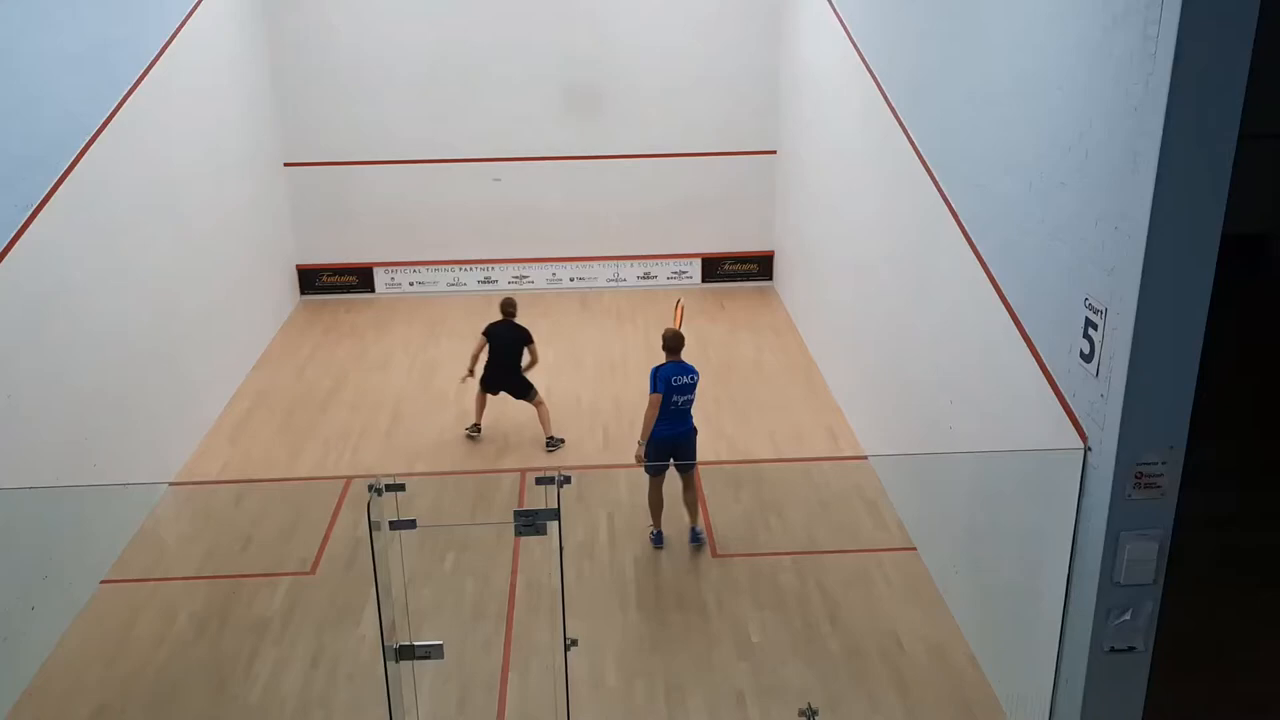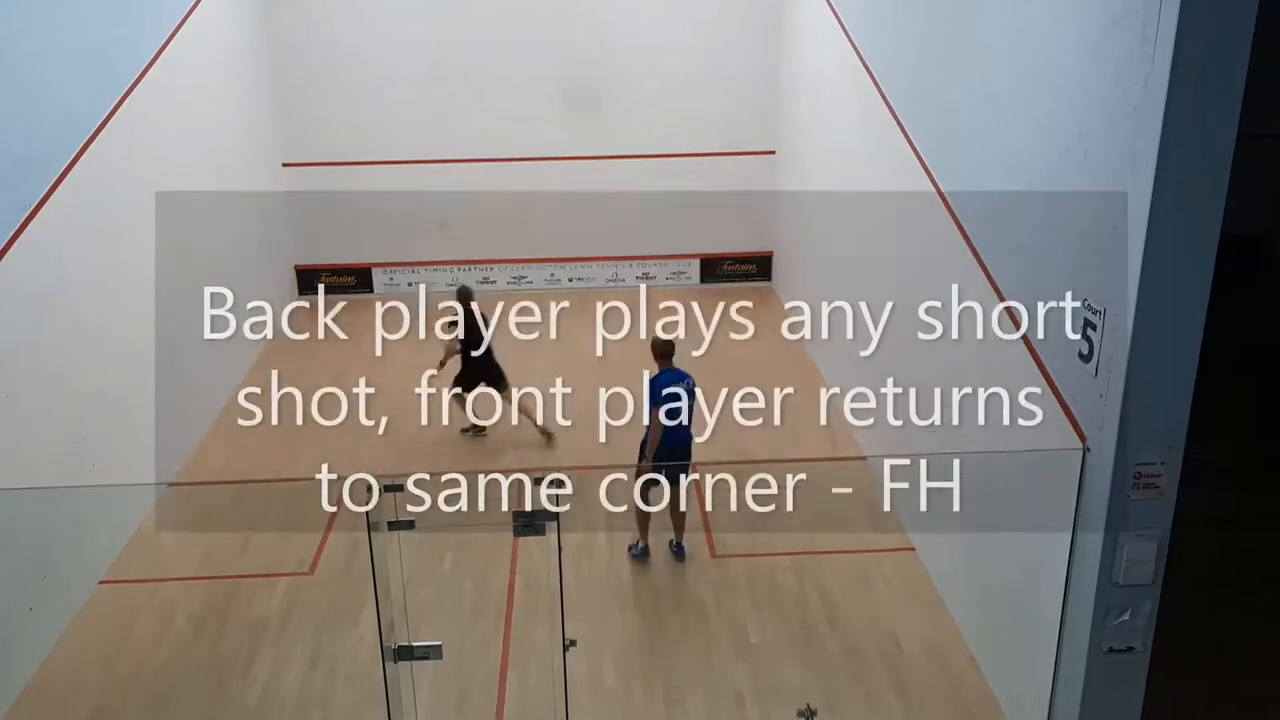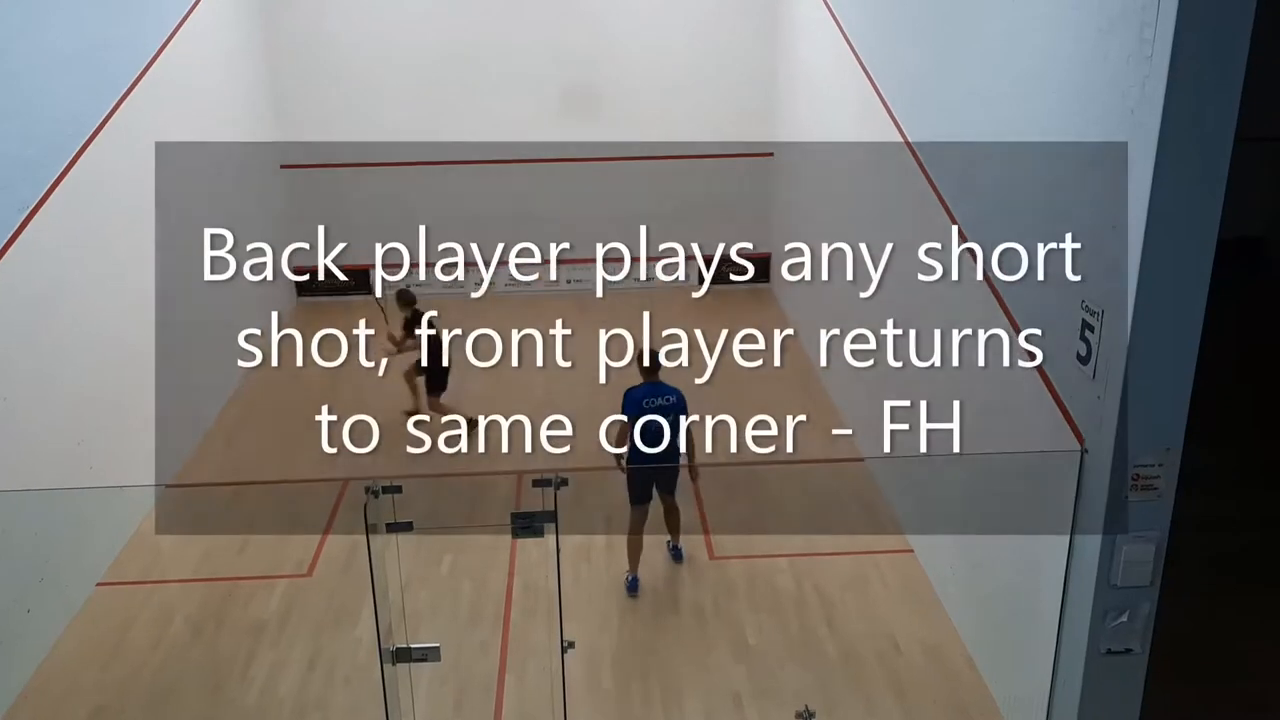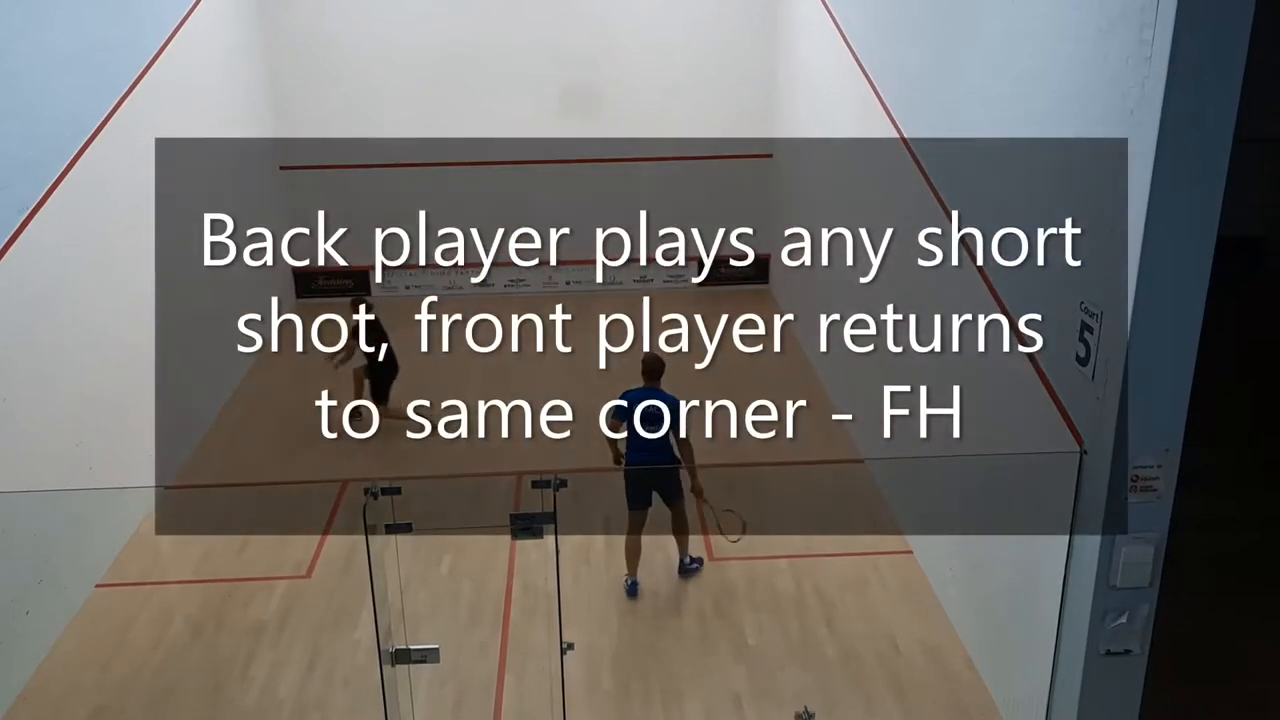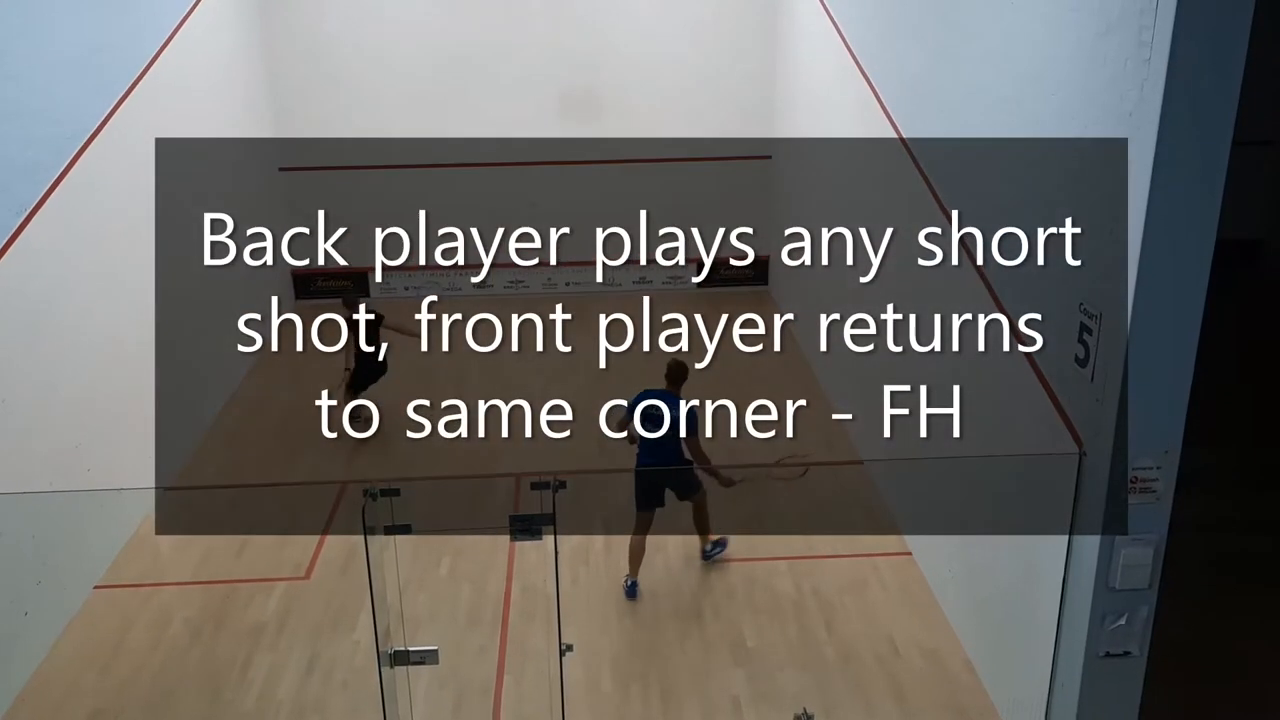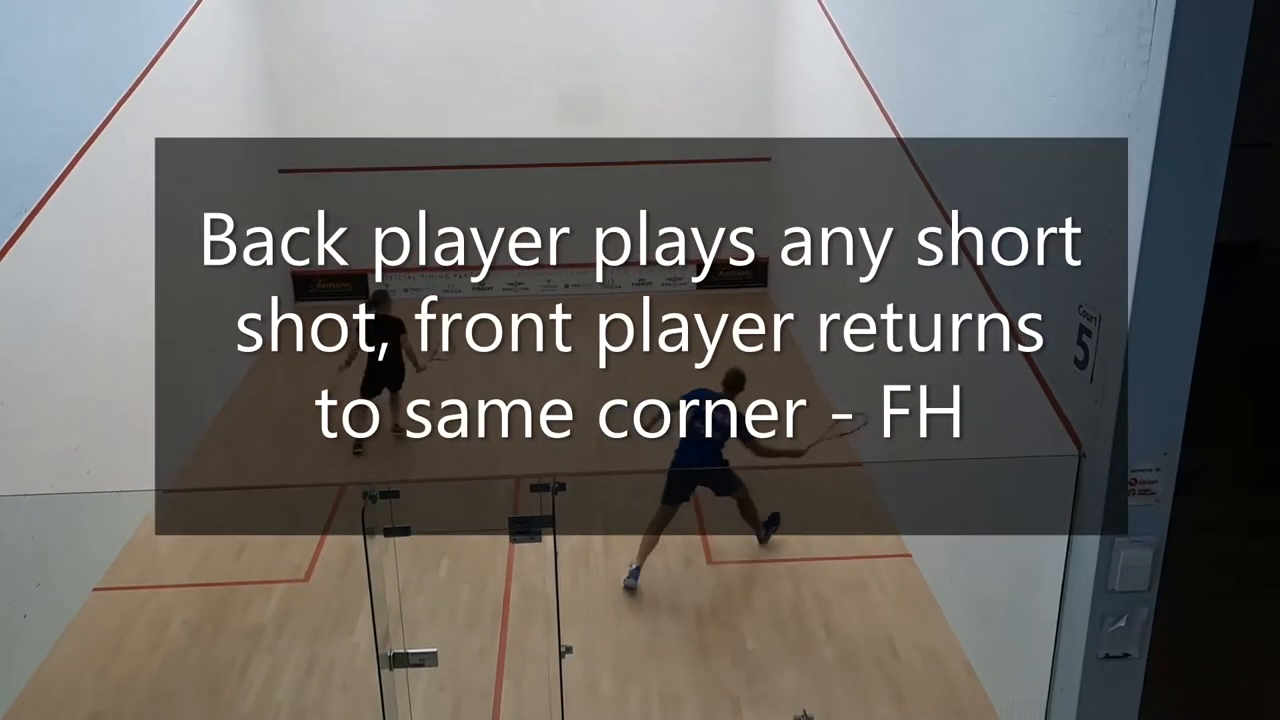
dt=0.3s
person 1, frame 1
left shoulder: (660, 372)
right shoulder: (693, 373)
left elbow: (653, 408)
left wrist: (641, 443)
left hip: (660, 437)
right hip: (685, 435)
left knee: (656, 484)
right knee: (689, 481)
left ankle: (657, 532)
right ankle: (695, 529)
person 1, frame 2
left shoulder: (657, 382)
right shoulder: (688, 380)
left elbow: (656, 422)
left wrist: (648, 458)
left hip: (658, 447)
right hip: (682, 444)
left knee: (644, 491)
right knee: (677, 493)
left ankle: (641, 545)
right ankle: (679, 544)
person 1, frame 3
left shoulder: (633, 395)
right shoulder: (676, 395)
left elbow: (623, 433)
right elbow: (685, 432)
left wrist: (618, 459)
right wrist: (692, 463)
left hip: (640, 463)
right hip: (668, 460)
left knee: (637, 519)
right knee: (669, 502)
left ankle: (632, 577)
right ankle: (675, 547)
person 1, frame 4
left shoulder: (628, 398)
right shoulder: (673, 404)
left elbow: (611, 430)
right elbow: (683, 443)
left wrist: (615, 452)
right wrist: (694, 479)
left hip: (635, 468)
right hip: (665, 467)
left knee: (635, 525)
right knee: (678, 510)
left ankle: (631, 581)
right ankle: (685, 561)
person 1, frame 5
left shoulder: (645, 397)
right shoulder: (686, 412)
left elbow: (622, 425)
right elbow: (696, 453)
left wrist: (632, 438)
right wrist: (719, 477)
left hip: (646, 469)
right hip: (675, 468)
left knee: (641, 527)
right knee: (700, 498)
left ankle: (632, 582)
right ankle: (707, 547)
person 1, frame 6
left shoulder: (699, 396)
right shoulder: (735, 417)
left elbow: (671, 408)
right elbow: (758, 450)
left wrist: (650, 422)
right wrist: (790, 453)
left hip: (682, 465)
right hip: (711, 467)
left knee: (661, 518)
right knee: (742, 493)
left ankle: (635, 570)
right ankle: (762, 531)
